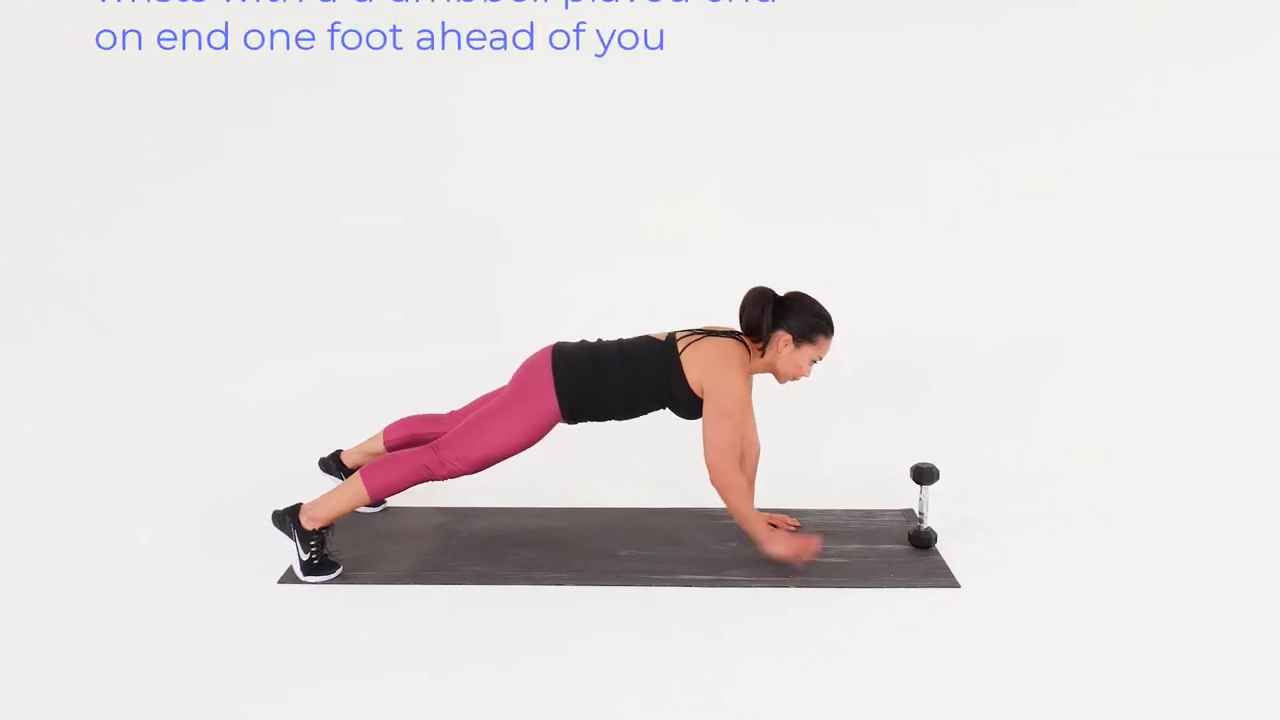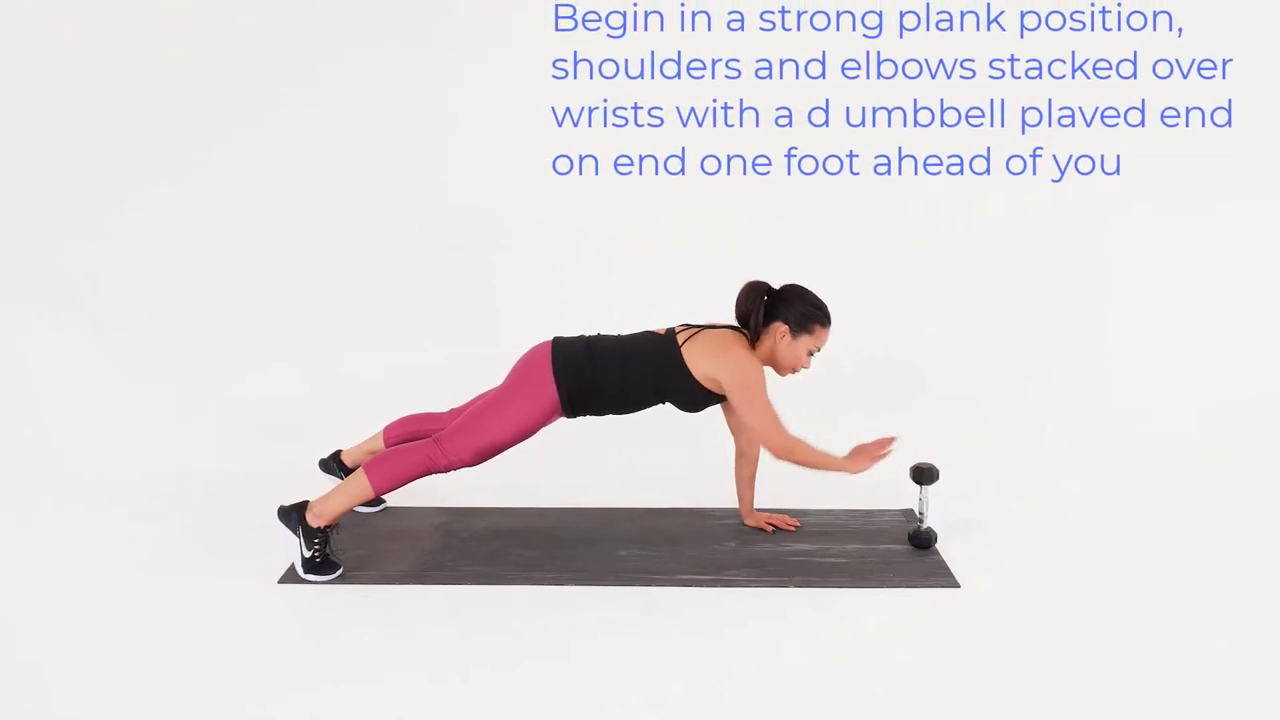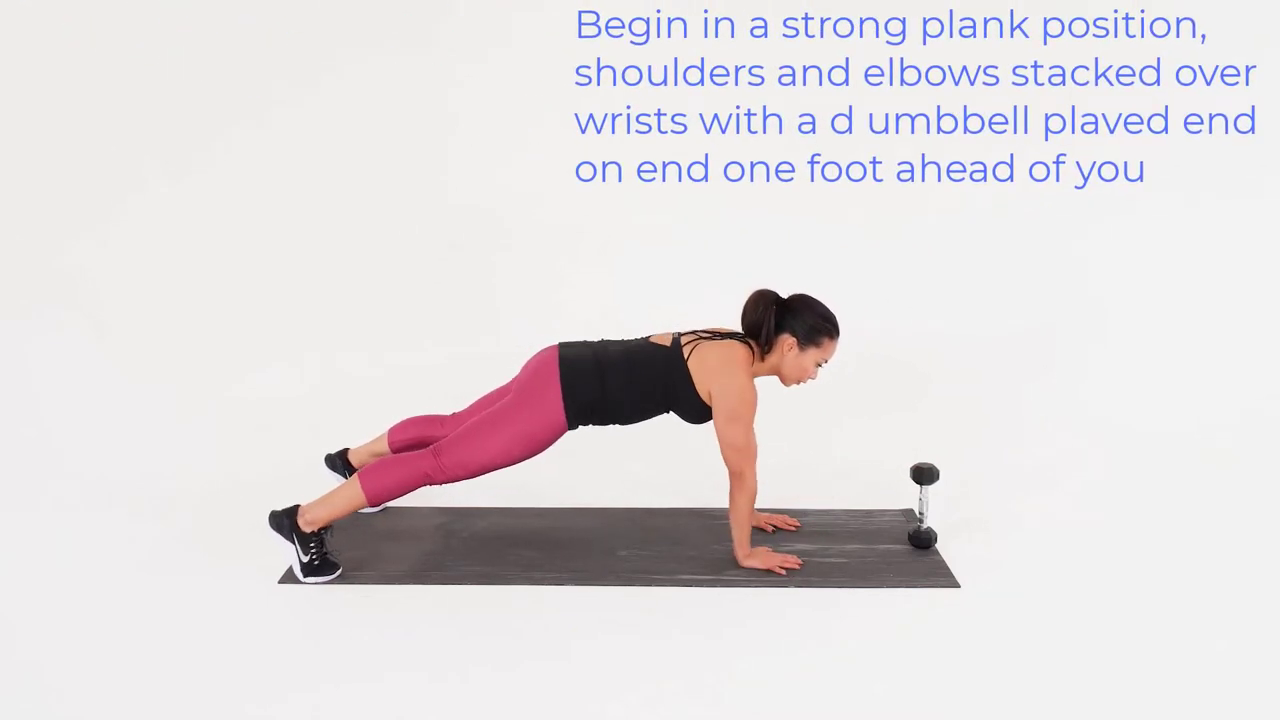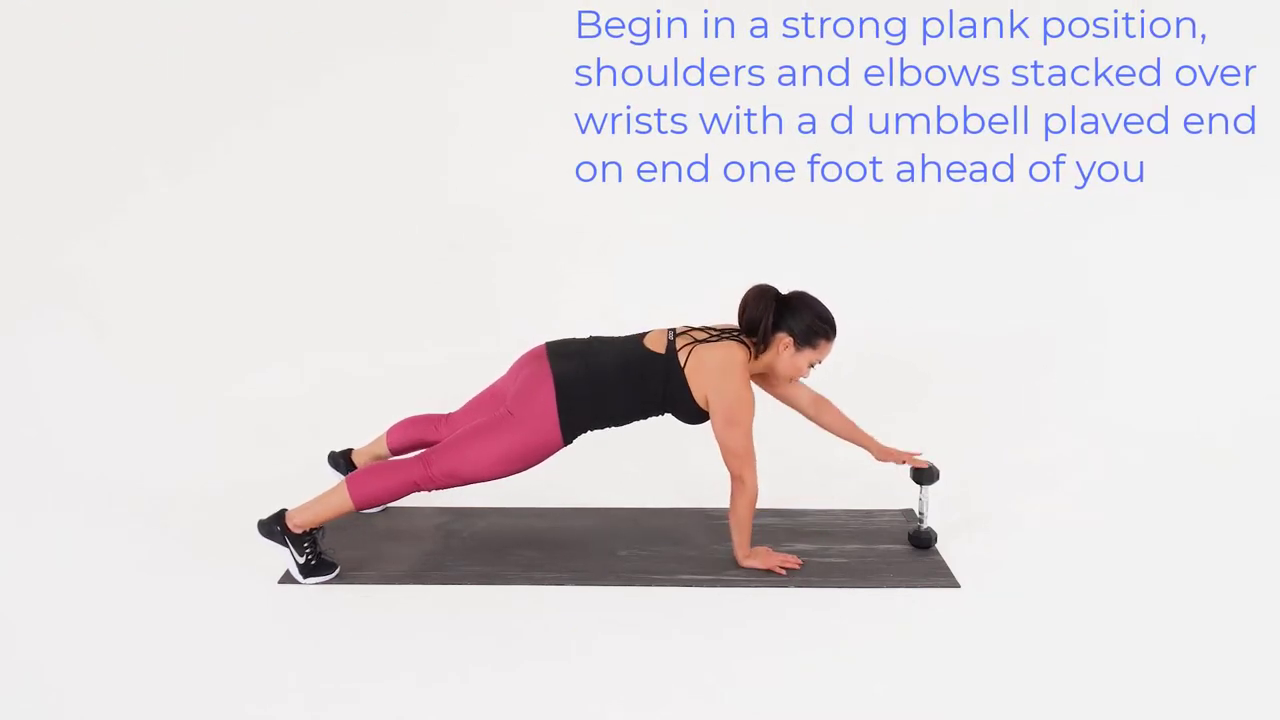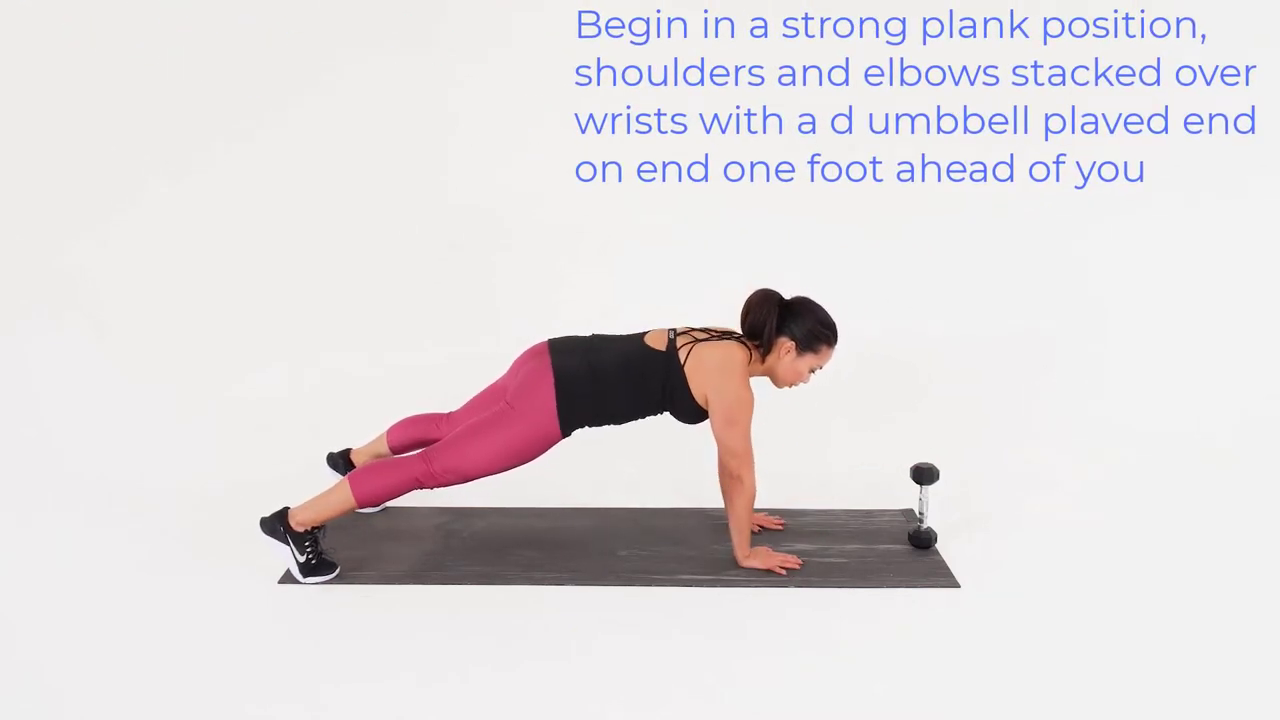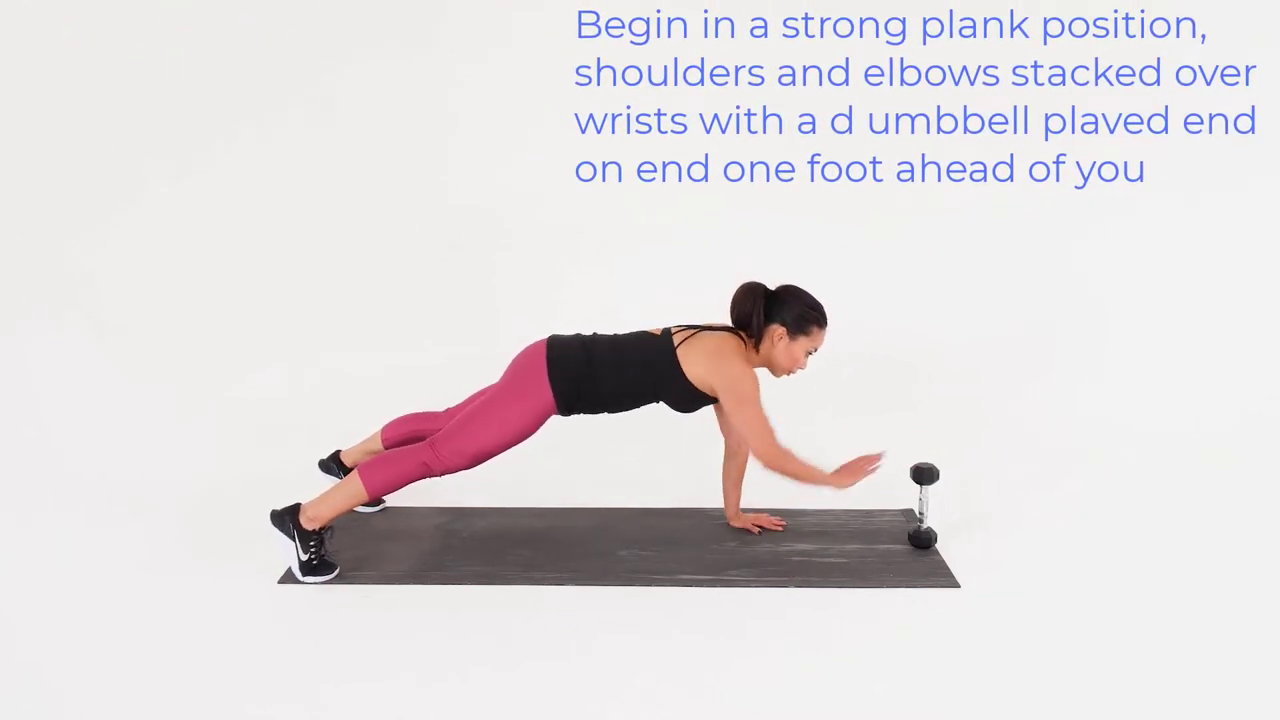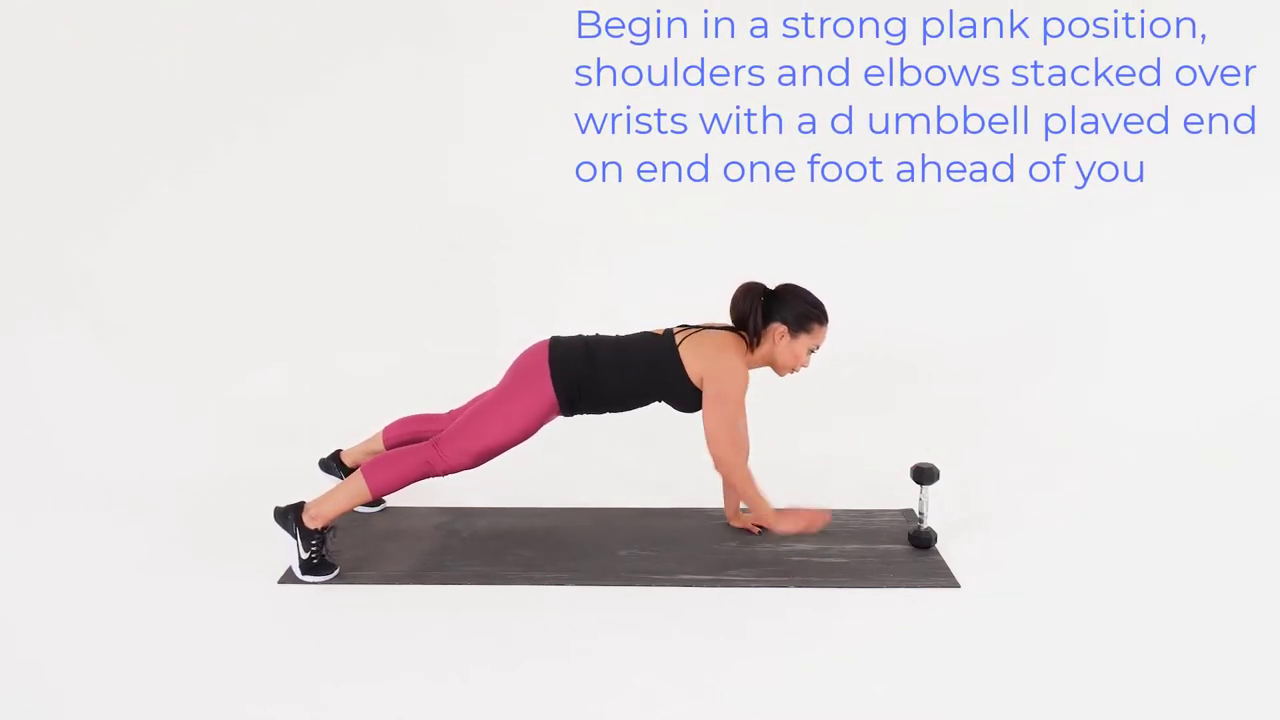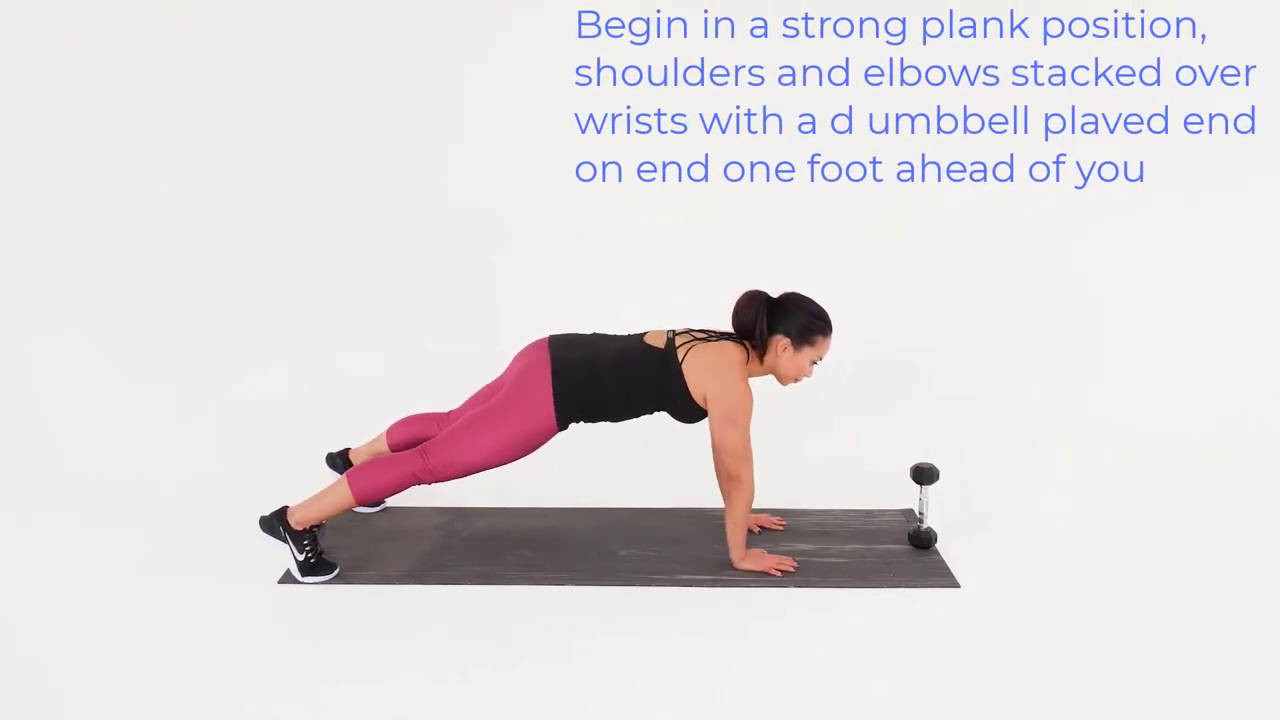
dt=0.5s
person 1, frame 1
left shoulder: (733, 347)
right shoulder: (731, 372)
left elbow: (748, 443)
right elbow: (722, 471)
left wrist: (749, 511)
right wrist: (766, 538)
left hip: (558, 375)
right hip: (556, 389)
left knee: (447, 431)
right knee: (443, 457)
left ankle: (347, 461)
right ankle: (307, 521)
person 1, frame 2
left shoulder: (733, 351)
right shoulder: (737, 358)
left elbow: (745, 439)
right elbow: (774, 441)
left wrist: (748, 510)
right wrist: (844, 462)
left hip: (560, 373)
right hip: (555, 379)
left knee: (446, 425)
right knee: (445, 449)
left ankle: (346, 460)
right ankle: (313, 517)
person 1, frame 3
left shoulder: (735, 349)
right shoulder: (736, 378)
left elbow: (743, 443)
right elbow: (742, 472)
left wrist: (751, 511)
right wrist: (745, 550)
left hip: (558, 368)
right hip: (561, 397)
left knee: (454, 428)
right knee: (444, 461)
left ankle: (354, 459)
right ankle: (303, 520)
person 1, frame 4
left shoulder: (739, 346)
right shoulder: (732, 380)
left elbow: (807, 401)
right elbow: (743, 478)
left wrist: (880, 449)
right wrist: (745, 552)
left hip: (548, 367)
right hip: (555, 408)
left knee: (450, 428)
right knee: (436, 467)
left ankle: (357, 458)
right ankle: (295, 524)
person 1, frame 5
left shoulder: (730, 345)
right shoulder: (733, 379)
left elbow: (729, 456)
right elbow: (740, 473)
left wrist: (742, 513)
right wrist: (745, 551)
left hip: (549, 364)
right hip: (552, 399)
left knee: (449, 426)
right knee: (436, 465)
left ankle: (355, 459)
right ankle: (296, 521)
person 1, frame 6
left shoulder: (729, 346)
right shoulder: (730, 363)
left elbow: (736, 442)
right elbow: (770, 454)
left wrist: (733, 510)
right wrist: (834, 478)
left hip: (557, 368)
right hip: (547, 377)
left knee: (447, 424)
right knee: (441, 453)
left ankle: (347, 460)
right ankle: (306, 520)
person 1, frame 7
left shoulder: (730, 345)
right shoulder: (729, 362)
left elbow: (735, 441)
right elbow: (727, 459)
left wrist: (740, 509)
right wrist: (770, 517)
left hip: (557, 369)
right hip: (551, 376)
left knee: (449, 426)
right knee: (445, 453)
left ankle: (346, 460)
right ankle: (309, 517)
person 1, frame 8
left shoulder: (728, 348)
right shoulder: (732, 379)
left elbow: (724, 451)
right elbow: (738, 474)
left wrist: (740, 513)
right wrist: (740, 553)
left hip: (551, 360)
right hip: (550, 395)
left knee: (450, 426)
right knee: (436, 460)
left ankle: (353, 458)
right ankle: (295, 520)
